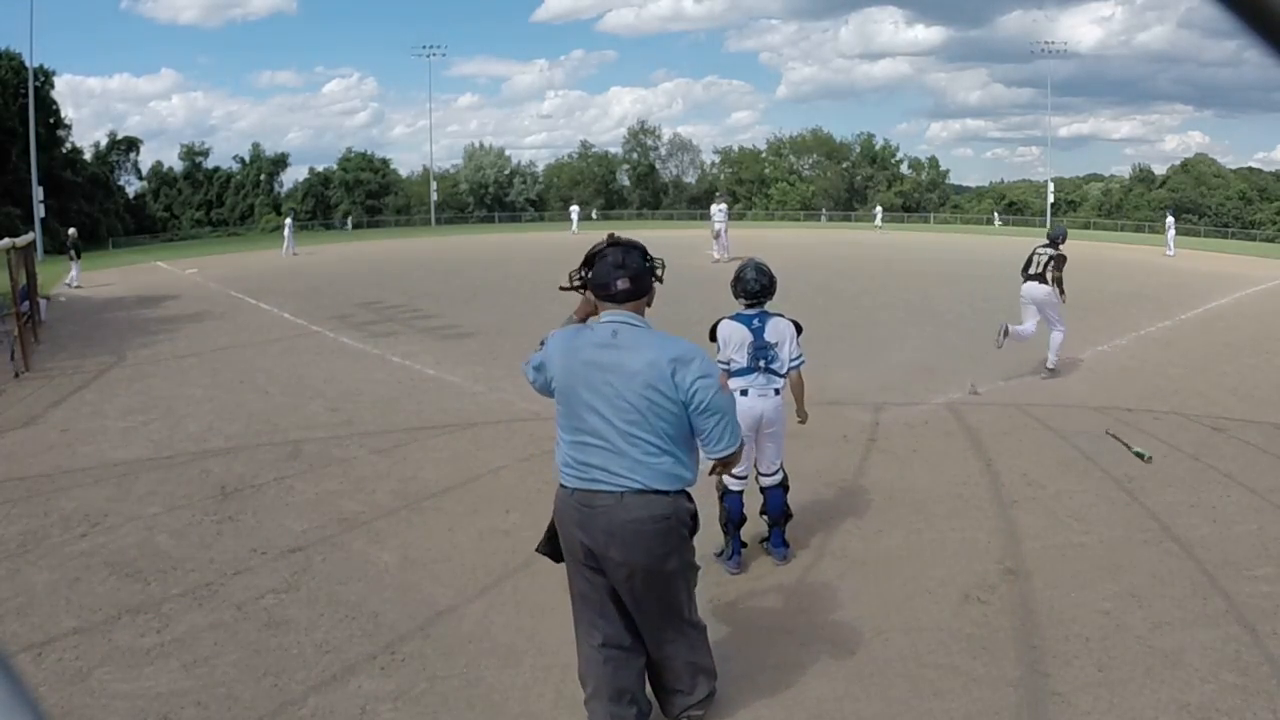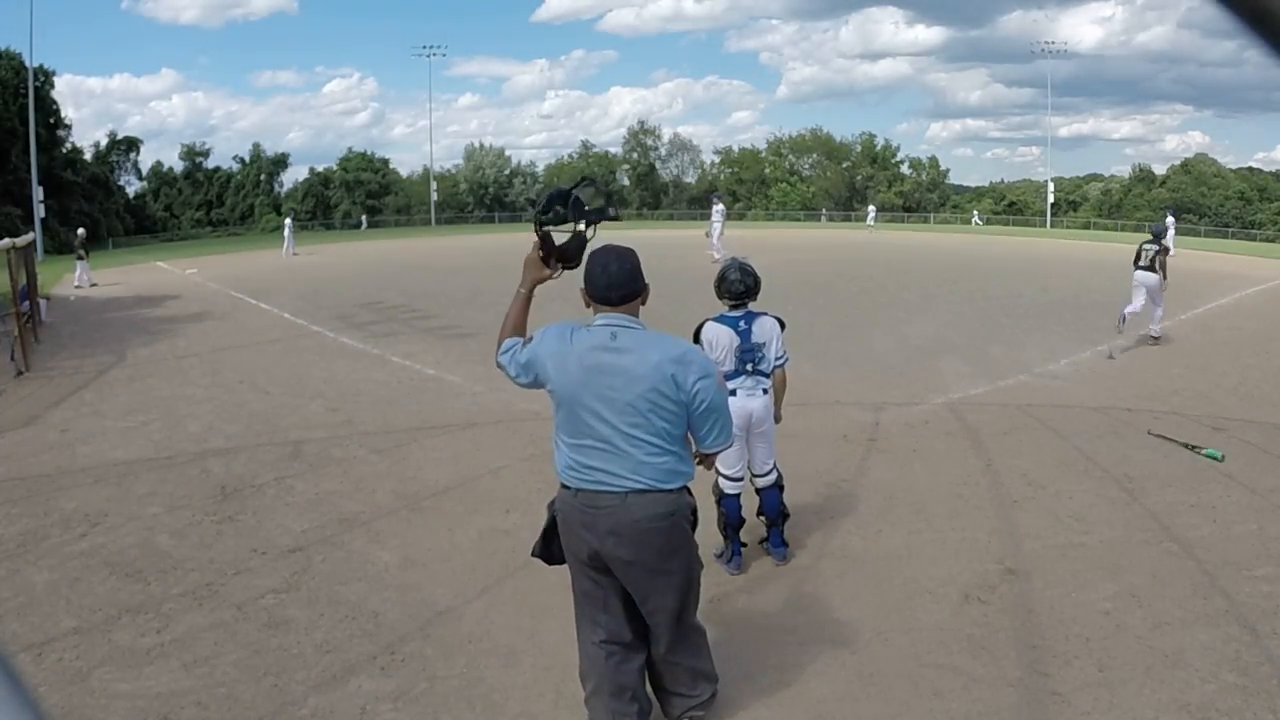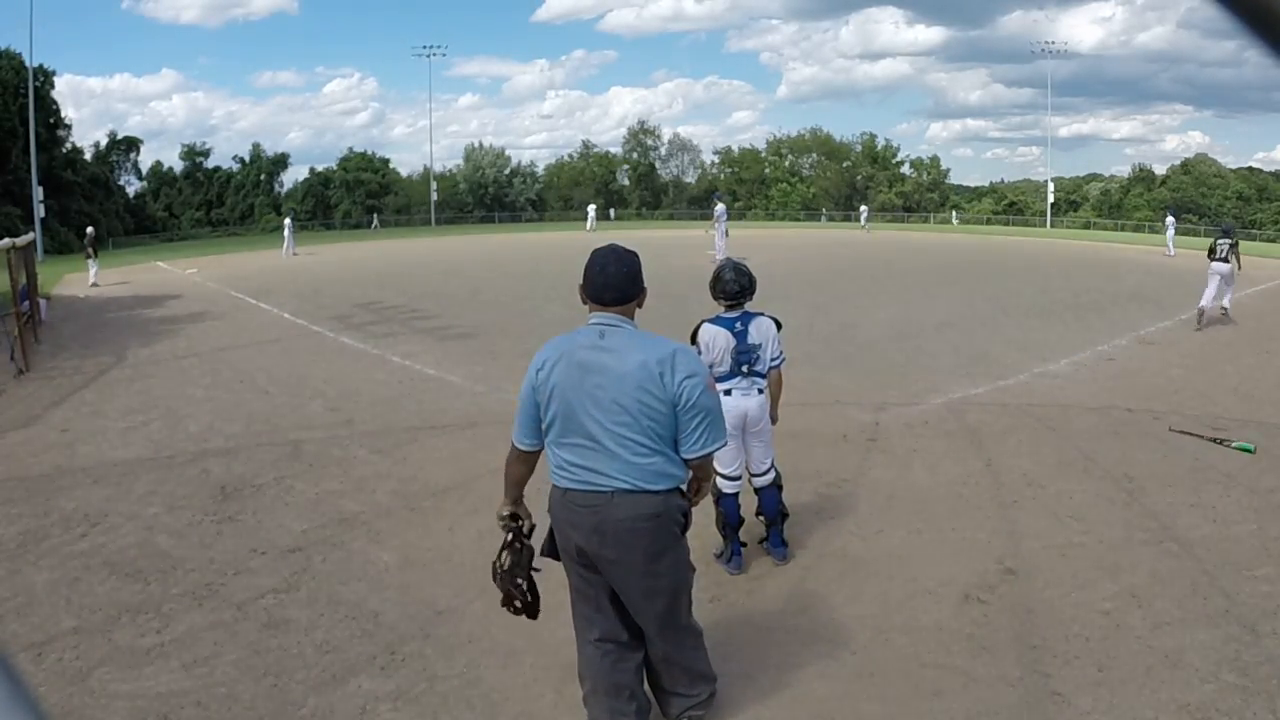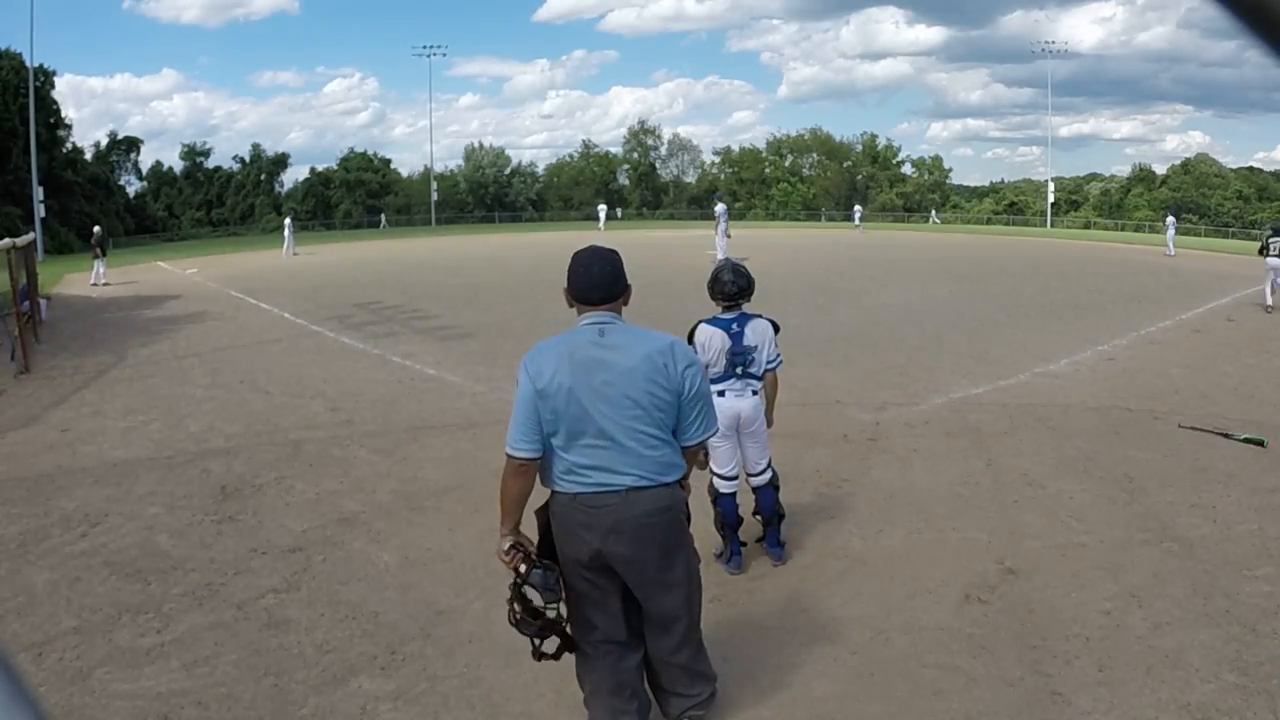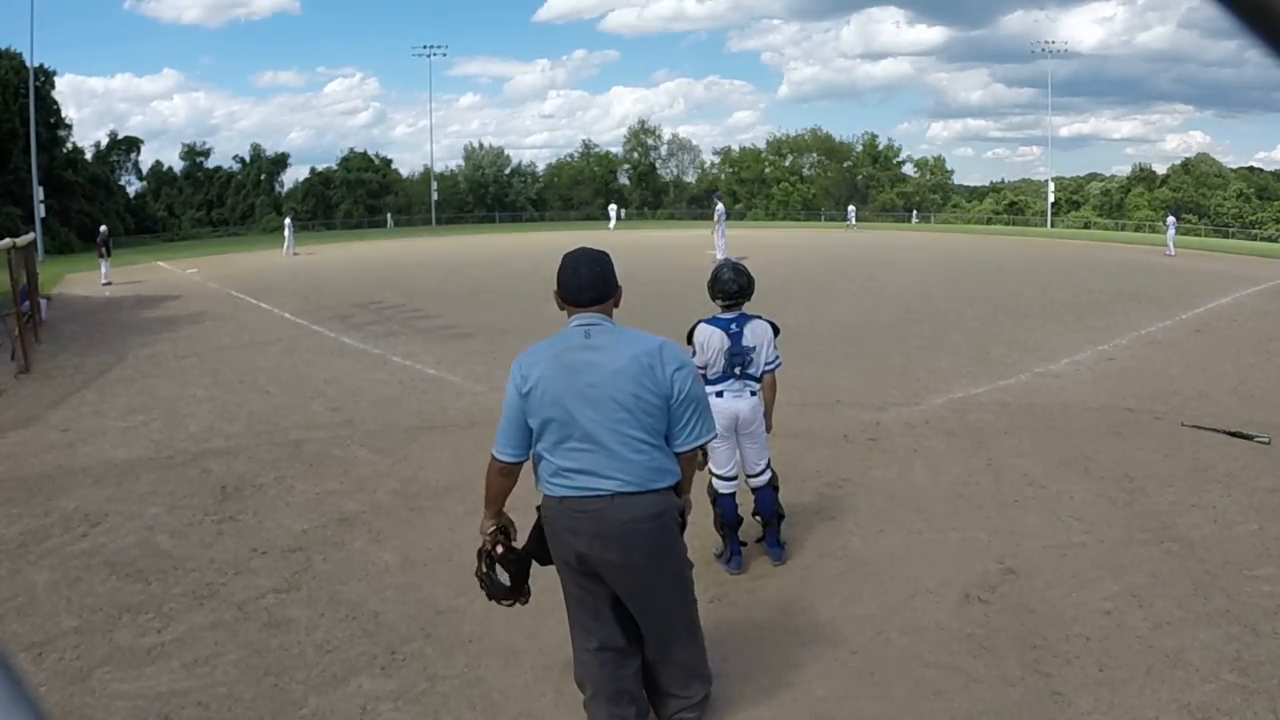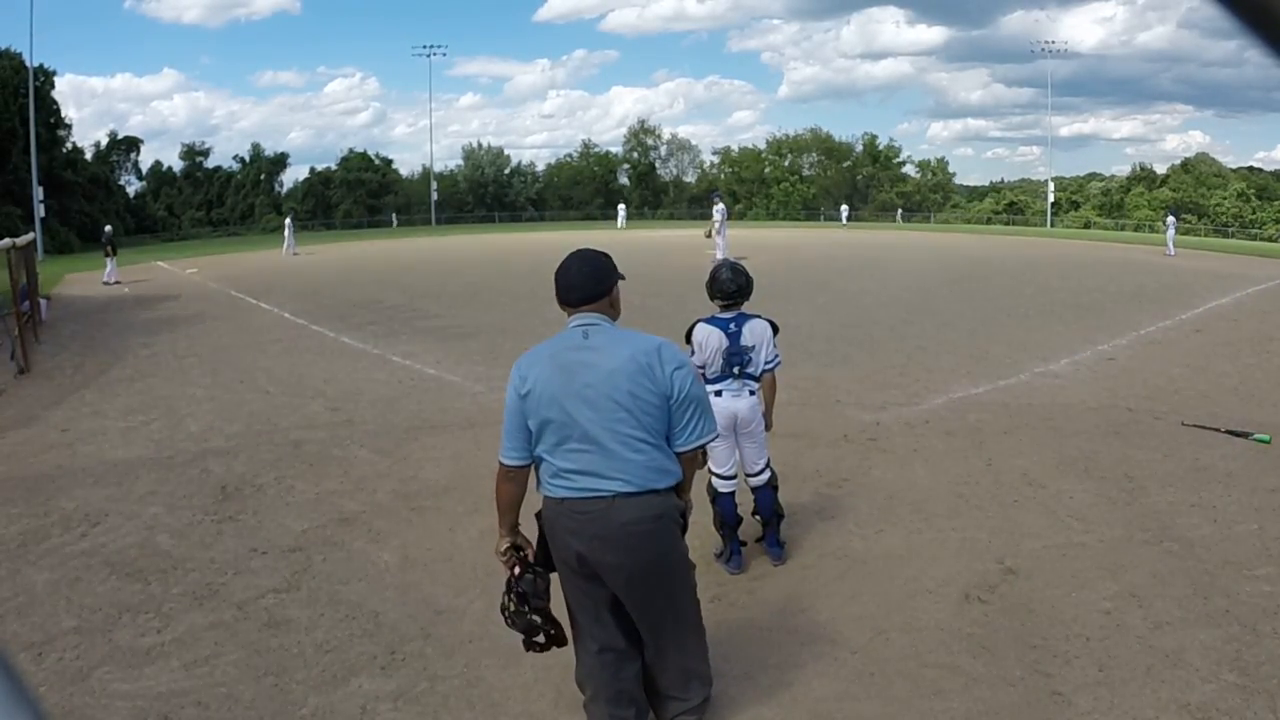
dt=0.5s
person 1, frame 1
left shoulder: (560, 347)
right shoulder: (683, 358)
left elbow: (537, 375)
right elbow: (726, 452)
left wrist: (580, 314)
right wrist: (727, 460)
left hip: (578, 511)
right hip: (651, 514)
left knee: (602, 631)
right knee: (668, 618)
person 1, frame 2
left shoulder: (555, 347)
right shoulder: (685, 358)
left elbow: (506, 354)
right elbow: (712, 448)
left wrist: (526, 284)
right wrist: (686, 457)
left hip: (581, 511)
right hip: (656, 513)
left knee: (603, 629)
right knee: (670, 616)
person 1, frame 3
left shoulder: (548, 357)
right shoulder: (675, 359)
left elbow: (523, 449)
right elbow: (699, 456)
left wrist: (513, 500)
right wrist: (699, 483)
left hip: (572, 512)
right hip: (646, 514)
left knee: (600, 626)
right knee: (665, 614)
person 1, frame 4
left shoulder: (540, 361)
right shoulder: (672, 353)
left elbow: (522, 460)
right elbow: (692, 443)
left wrist: (509, 531)
left hip: (576, 514)
right hip: (653, 508)
left knee: (599, 627)
right knee: (670, 612)
person 1, frame 5
left shoulder: (529, 365)
right shoulder: (664, 355)
left elbow: (506, 461)
right elbow: (687, 448)
left wrist: (493, 514)
right wrist: (679, 495)
left hip: (568, 518)
right hip: (645, 514)
left knee: (598, 631)
right knee: (667, 617)
person 1, frame 6
left shoulder: (528, 367)
right shoulder: (661, 355)
left elbow: (512, 466)
right elbow: (688, 448)
left wrist: (508, 531)
right wrist: (680, 494)
left hip: (568, 520)
right hip: (645, 514)
left knee: (598, 632)
right knee: (666, 617)
person 2, frame 1
left shoulder: (727, 327)
right shoulder: (784, 326)
left elbow: (723, 376)
right elbow: (794, 375)
right wrist: (800, 407)
left hip: (738, 404)
right hip: (773, 403)
left knee: (733, 478)
right knee: (772, 474)
left ankle: (733, 551)
right ankle: (778, 543)
person 2, frame 2
left shoulder: (711, 329)
right shoulder: (770, 324)
right elbow: (779, 373)
right wrist: (777, 407)
left hip: (727, 406)
right hip: (761, 403)
left knee: (730, 480)
right knee: (767, 474)
left ankle: (733, 552)
right ankle: (777, 544)
person 2, frame 3
left shoulder: (708, 331)
right shoulder: (766, 325)
right elbow: (775, 373)
right wrist: (774, 407)
left hip: (723, 405)
right hip: (757, 402)
left knee: (727, 479)
right knee: (764, 473)
left ankle: (733, 551)
right ankle: (777, 543)
person 2, frame 4
left shoulder: (704, 331)
right shoulder: (762, 327)
right elbow: (770, 376)
right wrist: (769, 410)
left hip: (718, 406)
right hip: (752, 404)
left knee: (724, 479)
right knee: (761, 473)
left ankle: (732, 552)
right ankle: (774, 543)
person 2, frame 5
left shoulder: (704, 331)
right shoulder: (762, 328)
right elbow: (768, 378)
right wrist: (768, 414)
left hip: (716, 407)
right hip: (750, 405)
left knee: (723, 480)
right knee: (760, 474)
left ankle: (732, 551)
right ankle: (773, 543)
person 2, frame 6
left shoulder: (702, 331)
right shoulder: (761, 327)
left elbow: (697, 378)
right elbow: (768, 376)
right wrist: (769, 412)
left hip: (715, 406)
right hip: (749, 404)
left knee: (723, 479)
right knee: (760, 473)
left ankle: (732, 551)
right ankle: (773, 543)
